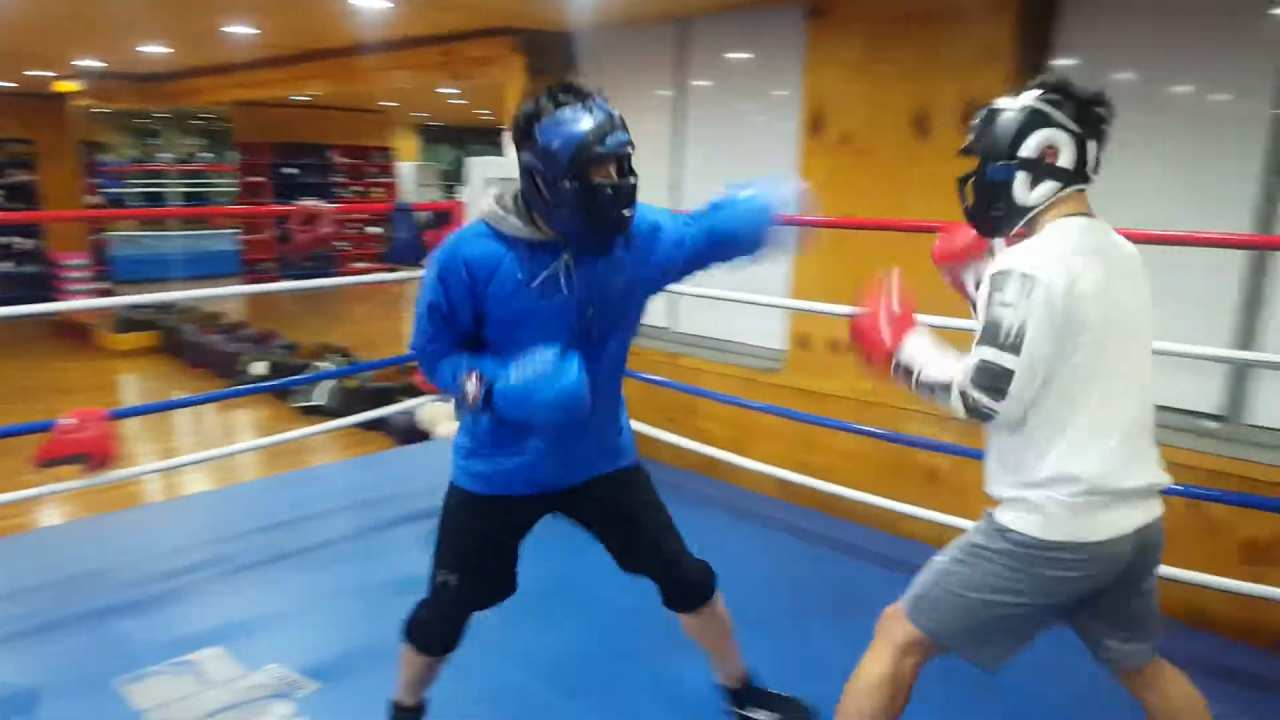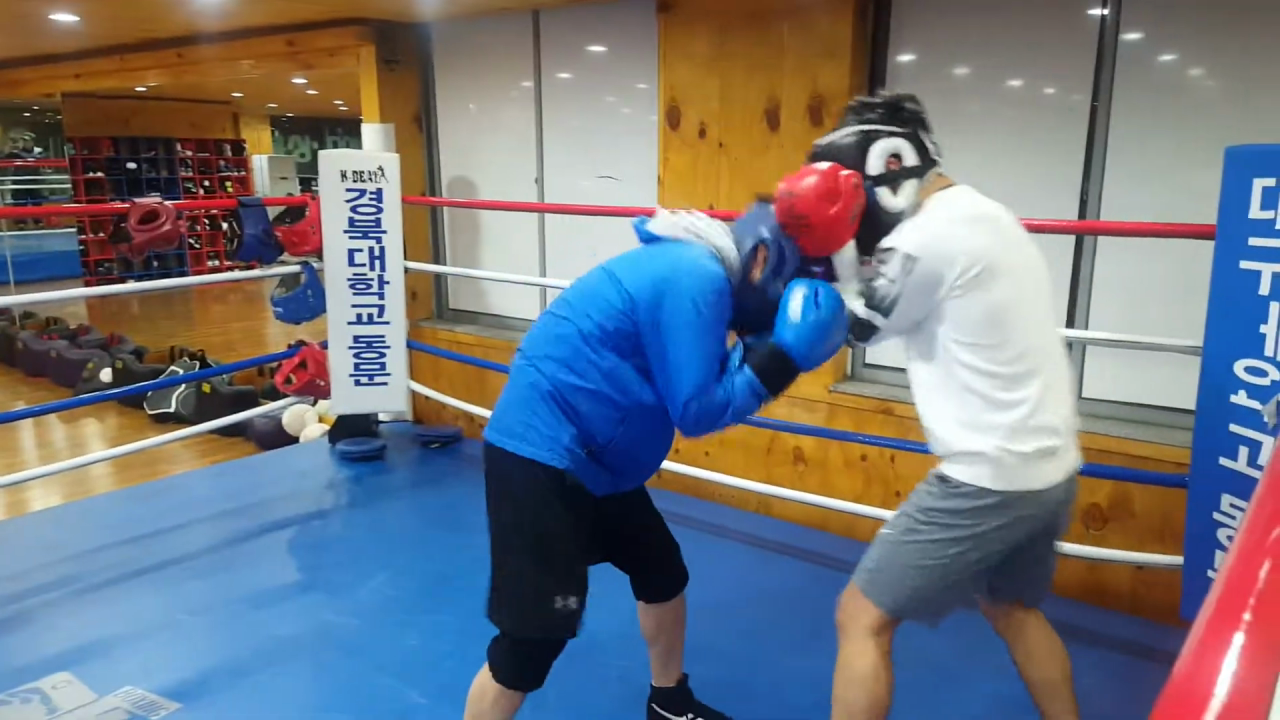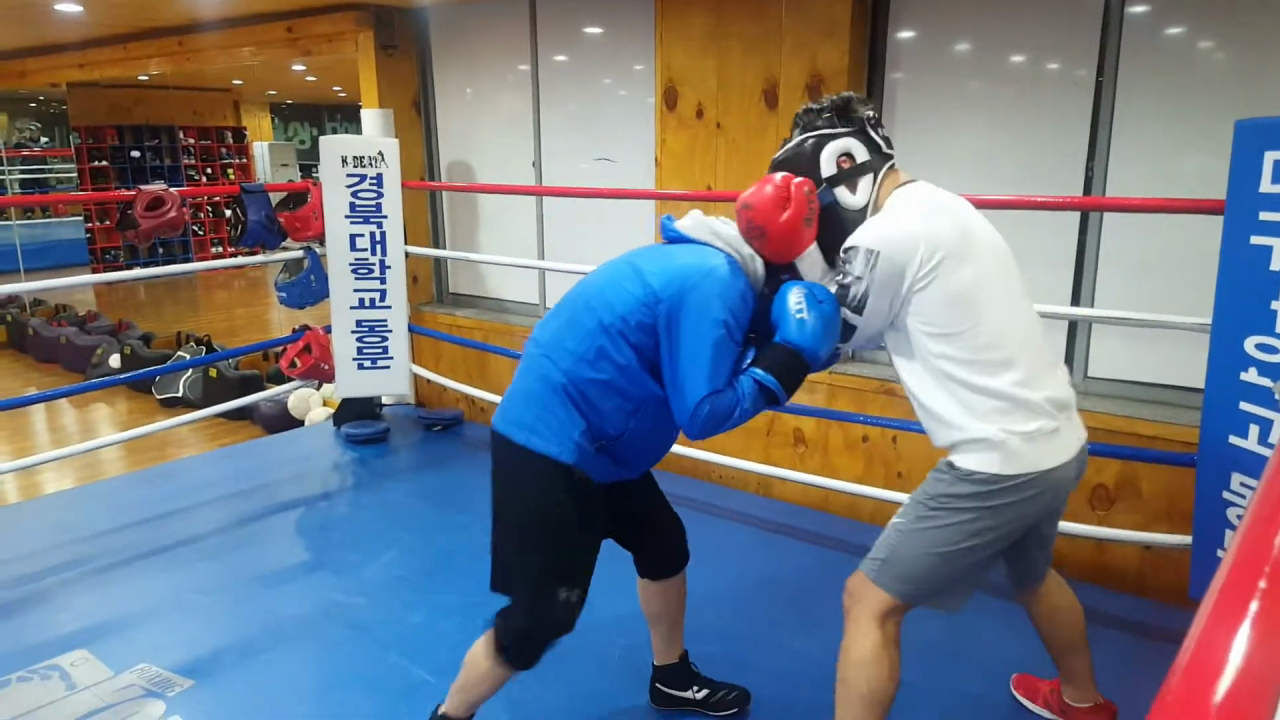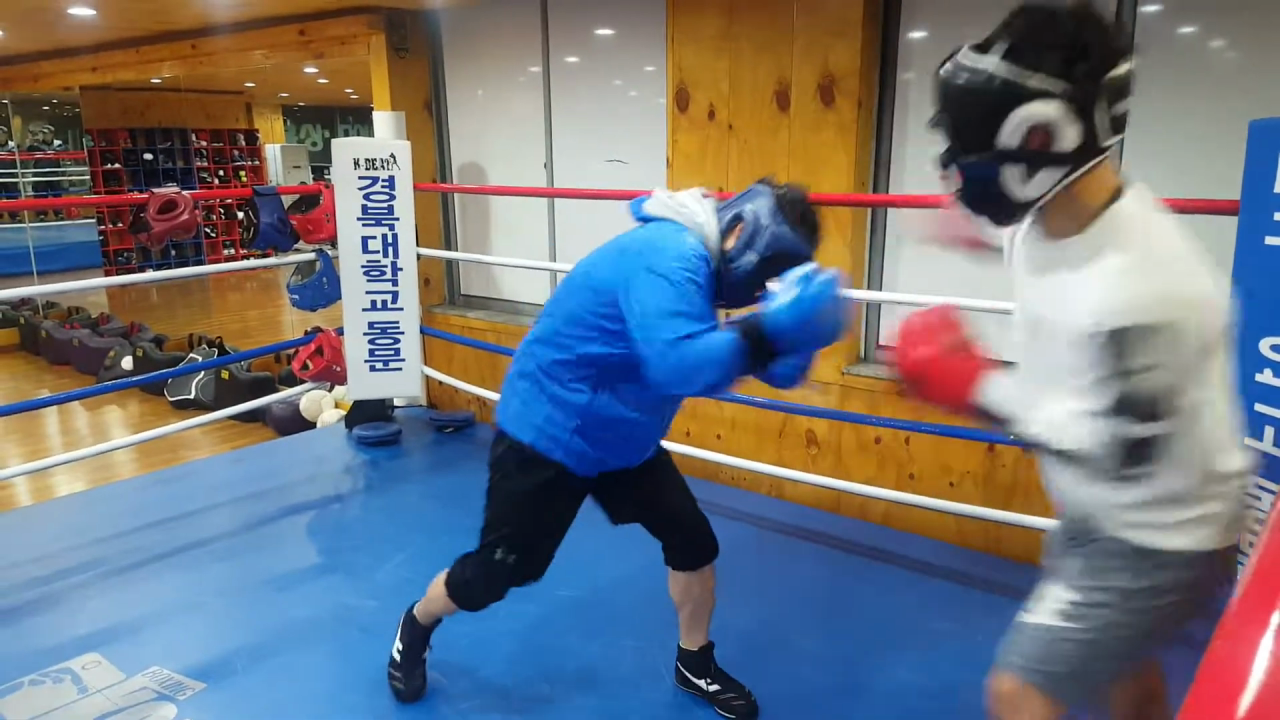
dt=0.7s
person 1, frame 1
left shoulder: (1030, 266)
right shoulder: (1119, 254)
left elbow: (987, 397)
left wrist: (902, 347)
right wrist: (983, 275)
left hip: (1048, 530)
right hip: (1133, 522)
left knee: (897, 637)
right knee: (1139, 665)
person 1, frame 2
left shoulder: (922, 243)
right shoulder: (987, 214)
left elbow: (860, 326)
left wrist: (833, 245)
right wrist: (847, 243)
left hip: (988, 477)
right hip: (1050, 467)
left knee: (863, 618)
right knee: (1013, 605)
person 1, frame 3
left shoulder: (882, 237)
right shoulder: (942, 208)
left elbow: (839, 334)
left hip: (996, 464)
right hip: (1056, 446)
left knee: (868, 604)
right knee: (1030, 573)
person 1, frame 4
left shoulder: (1123, 296)
right shoulder: (1058, 215)
left elbow: (1121, 452)
left wrist: (979, 388)
left hip: (1151, 530)
right hip: (1109, 511)
right knee: (1115, 647)
person 2, frame 1
left shoulder: (635, 235)
right shoulder: (471, 254)
left elbow: (714, 232)
right elbow: (435, 351)
left wrist: (753, 210)
right wrist: (493, 387)
left hip: (599, 458)
right hip: (499, 471)
left knee: (688, 579)
right knee: (446, 614)
person 2, frame 2
left shoulder: (691, 265)
right shoulder: (698, 277)
left elbow: (688, 379)
right elbow: (696, 408)
left wrist: (773, 346)
right wrist: (785, 355)
left hip: (594, 457)
right hip: (540, 457)
left knee: (662, 570)
right knee: (533, 635)
person 2, frame 3
left shoulder: (705, 264)
right shoulder: (718, 284)
left elbow: (685, 377)
right elbow: (702, 413)
left wrist: (775, 355)
right wrist: (787, 362)
left hip: (591, 441)
right hip: (549, 448)
left knee: (665, 546)
right knee: (538, 619)
left ankle: (672, 679)
person 2, frame 4
left shoulder: (691, 256)
right shoulder: (671, 253)
left elbow: (685, 355)
right elbow: (676, 366)
left wrist: (764, 350)
right wrist: (770, 332)
left hip: (620, 435)
right hip: (548, 432)
left knee: (694, 540)
right knee: (493, 573)
left ankle: (696, 664)
right ankle: (415, 631)
